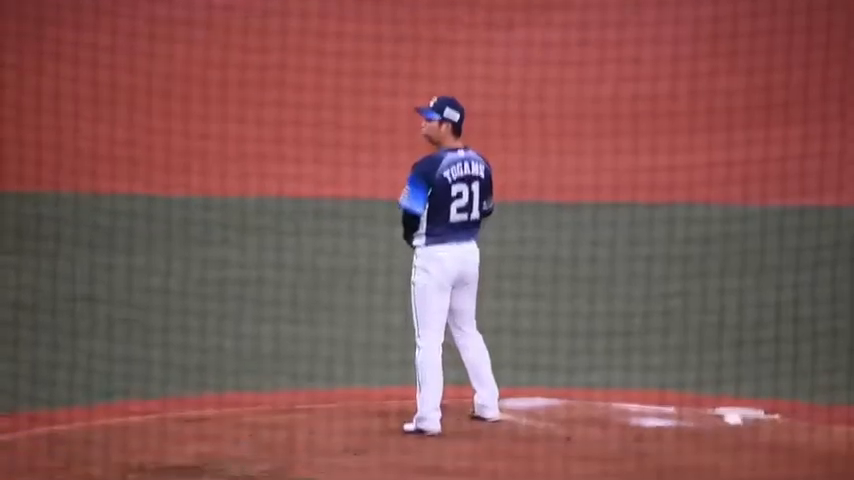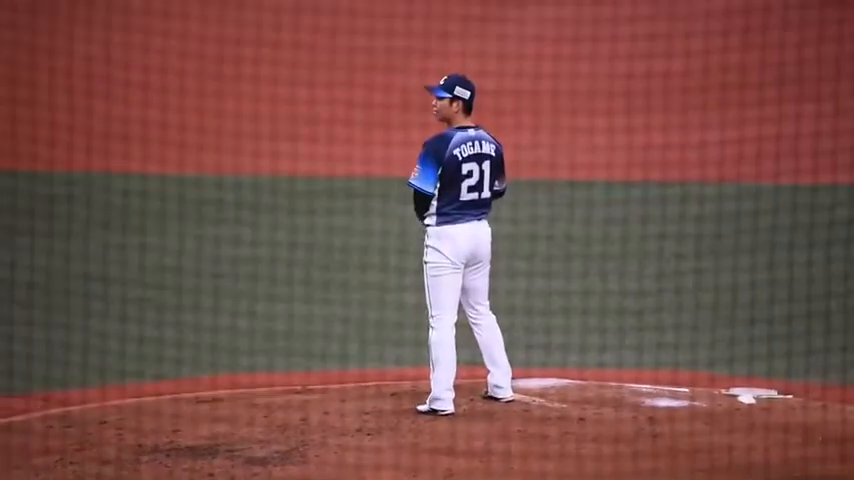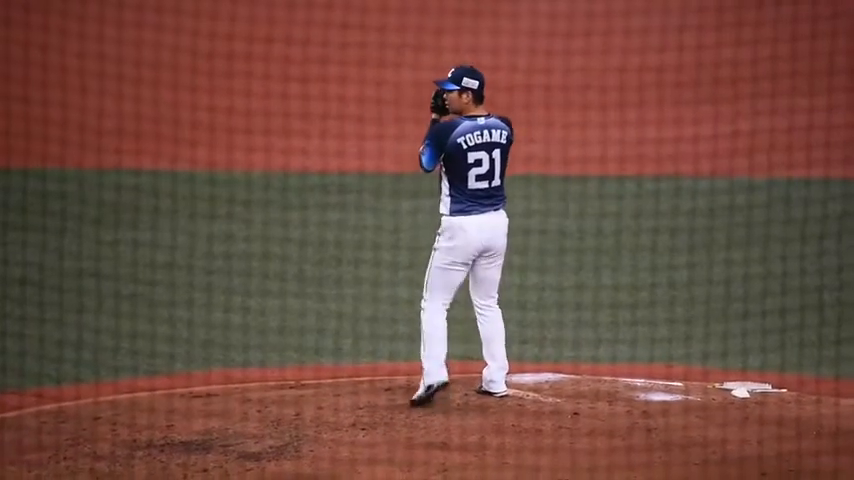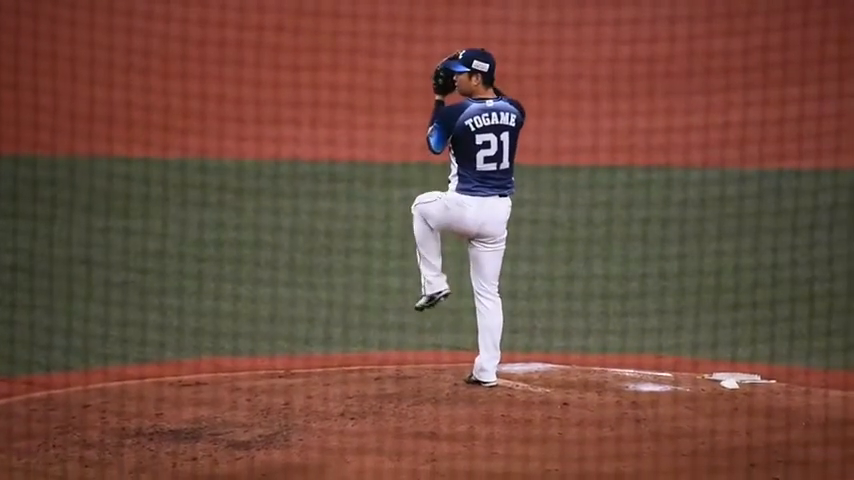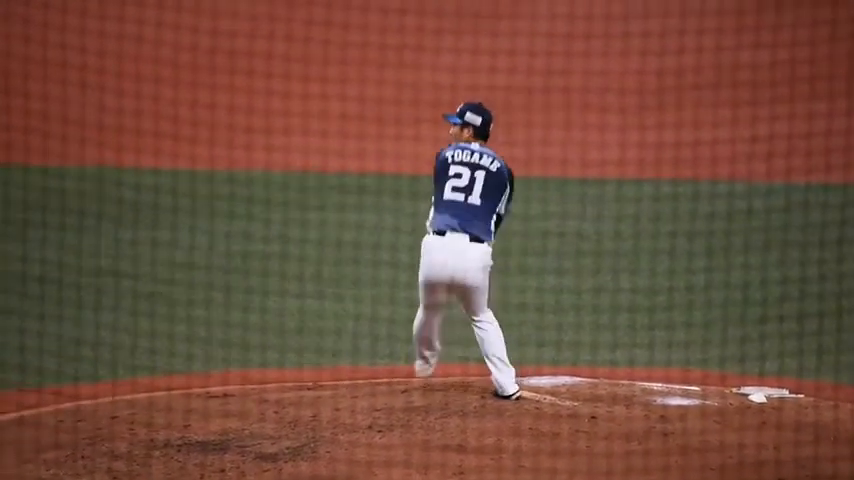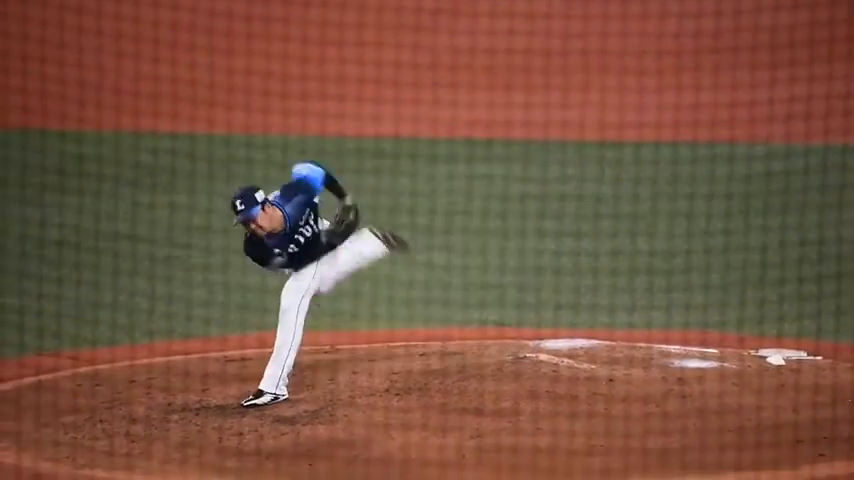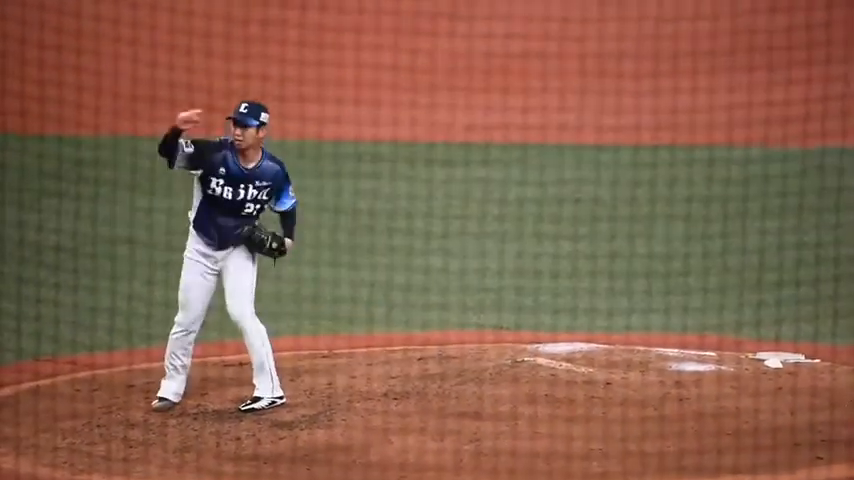
dt=0.7s
person 1, frame 1
left shoulder: (428, 166)
right shoulder: (481, 164)
left elbow: (410, 217)
right elbow: (486, 210)
left wrist: (412, 239)
left hip: (435, 256)
right hip: (468, 253)
left knee: (429, 339)
right knee: (467, 331)
left ankle: (428, 419)
right ankle: (488, 405)
person 1, frame 2
left shoulder: (439, 145)
right shoulder: (492, 143)
left elbow: (421, 196)
right elbow: (499, 190)
left wrist: (428, 215)
left hip: (446, 237)
right hip: (480, 233)
left knee: (442, 320)
right knee: (481, 312)
left ankle: (442, 399)
right ankle: (501, 386)
person 1, frame 3
left shoulder: (446, 131)
right shoulder: (504, 127)
left elbow: (426, 163)
left wrist: (435, 119)
left hip: (460, 228)
right hip: (496, 225)
left knee: (434, 304)
right knee: (487, 304)
left ankle: (433, 374)
right ankle: (496, 381)
person 1, frame 4
left shoulder: (455, 113)
right shoulder: (515, 111)
left elbow: (434, 146)
left wrist: (439, 98)
right wrist: (487, 83)
left hip: (463, 207)
right hip: (498, 212)
left knee: (422, 206)
right knee: (487, 292)
left ankle: (434, 284)
right ankle: (487, 370)
person 1, frame 5
left shoulder: (445, 155)
right shoulder: (502, 170)
left hip: (439, 251)
right hip: (476, 256)
left knee: (429, 310)
right knee: (481, 318)
left ankle: (425, 362)
right ankle: (507, 385)
person 1, frame 6
left shoulder: (301, 190)
right shoulder: (256, 246)
left elbow: (312, 170)
right elbow: (288, 264)
left wrist: (345, 200)
left hip: (325, 249)
right hip: (301, 261)
left knee: (291, 306)
left ankle: (273, 387)
right ankle: (377, 240)
person 1, frame 7
left shoulder: (274, 171)
right shoulder: (213, 153)
left elbow: (287, 206)
right elbow: (167, 151)
left wrist: (288, 237)
right wrist: (177, 129)
left hip: (239, 251)
right hip: (201, 249)
left knee: (242, 314)
right knee: (186, 322)
left ankle: (270, 390)
right ankle: (171, 389)
